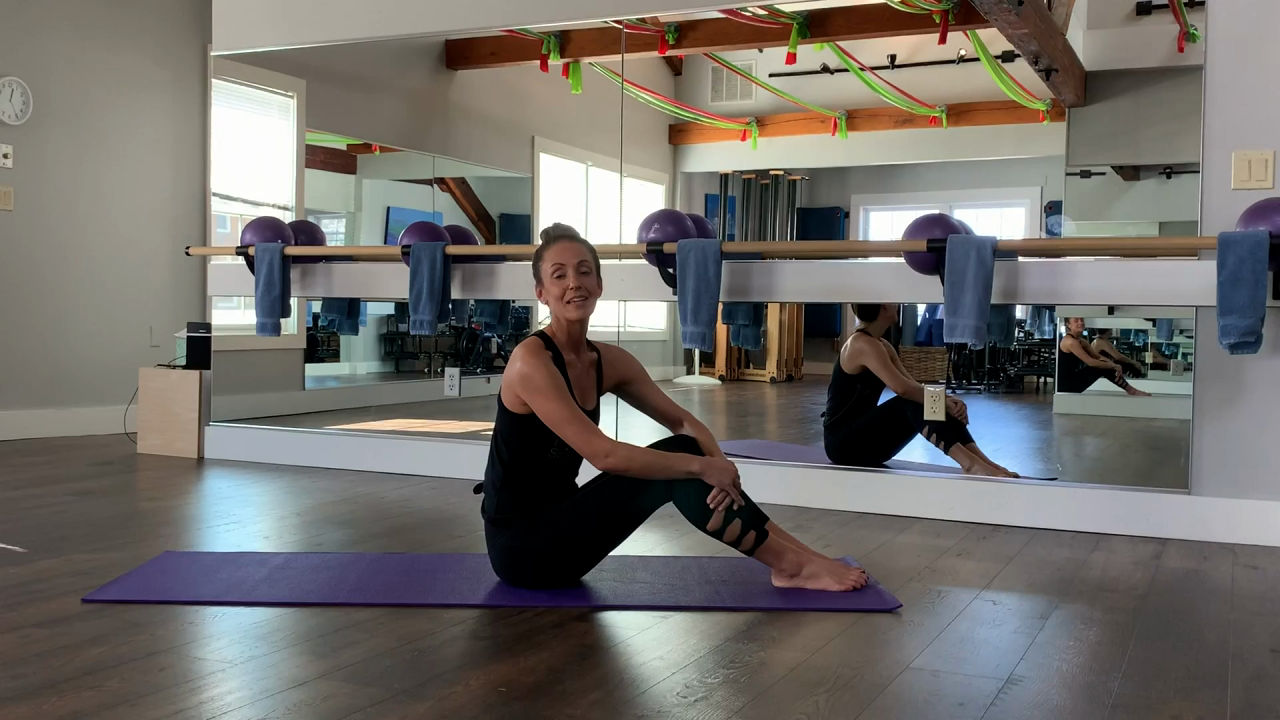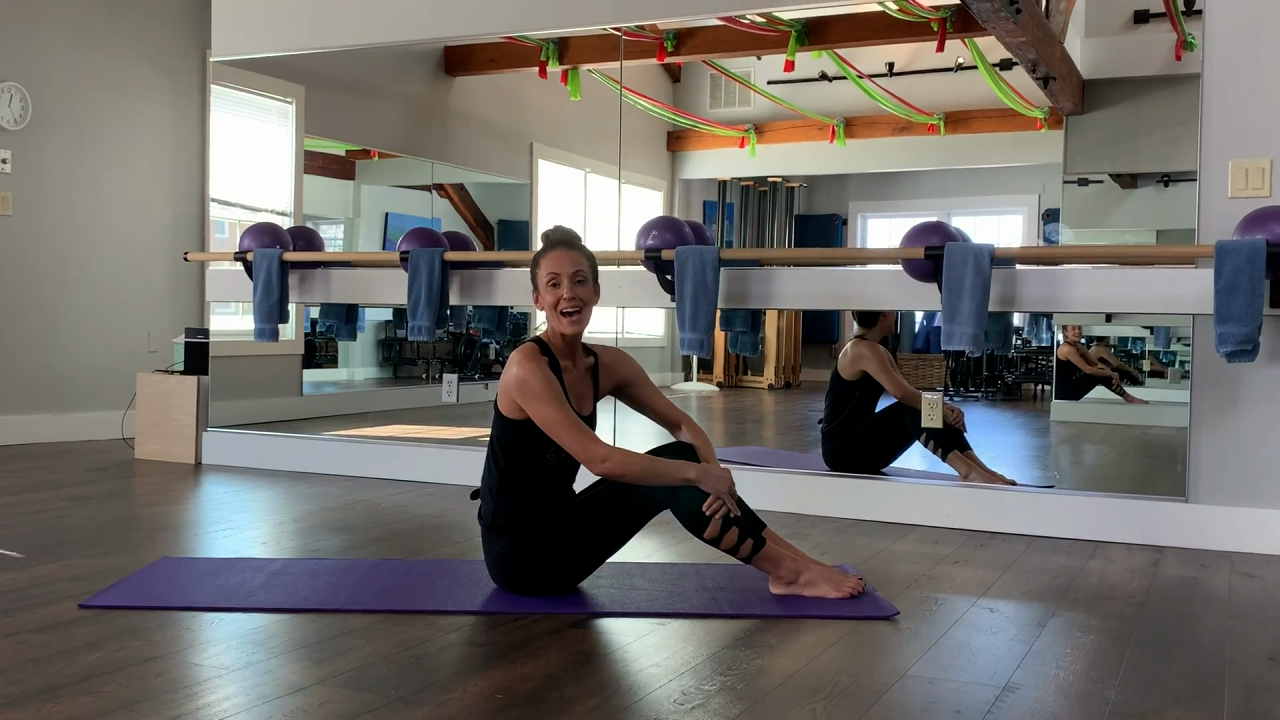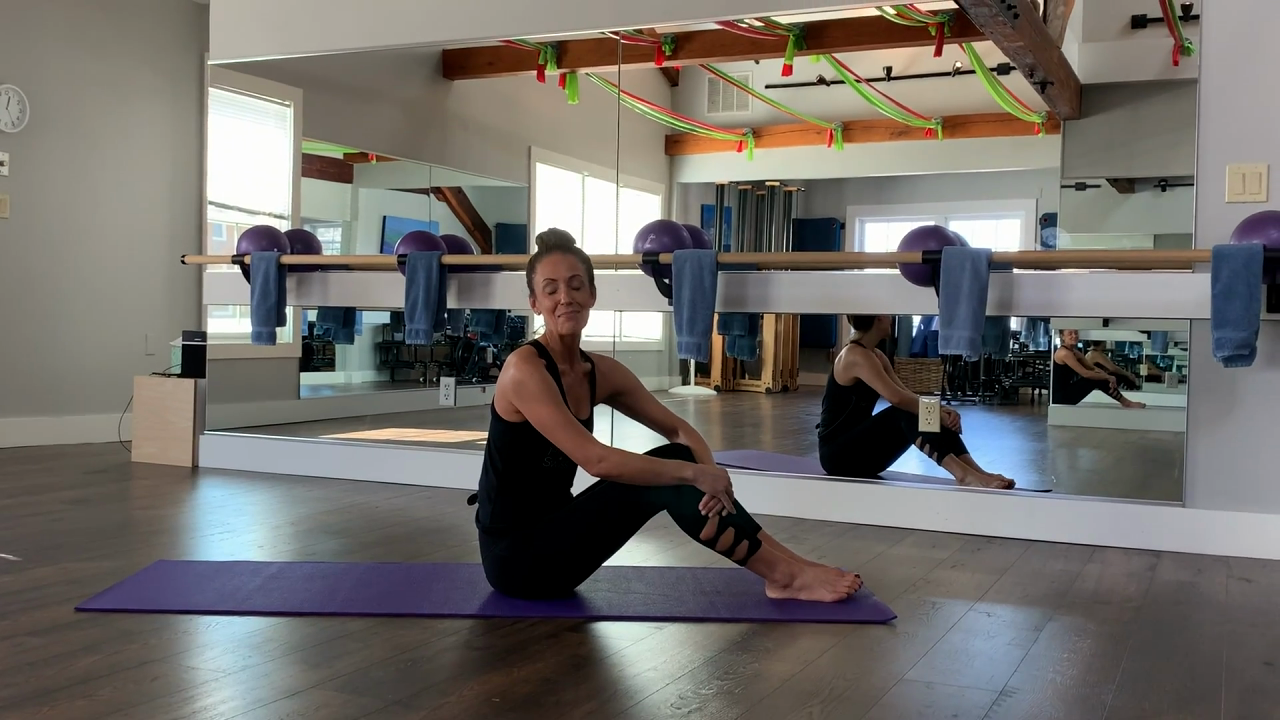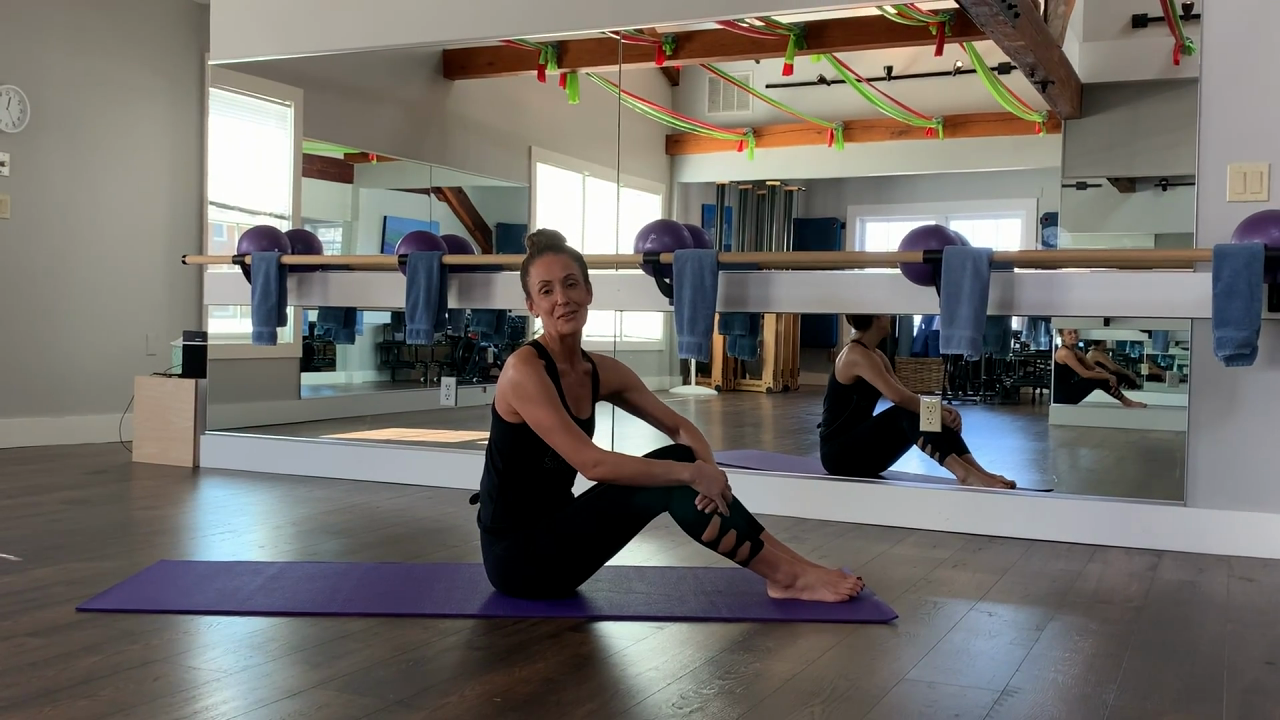
dt=0.4s
person 1, frame 1
left shoulder: (609, 361)
right shoulder: (532, 360)
left elbow: (681, 422)
right elbow: (604, 454)
left wrist: (716, 461)
right wrist: (701, 467)
left hip: (556, 524)
right hip: (521, 545)
left knee: (682, 455)
right knee: (676, 464)
left ankle: (791, 558)
right ankle: (792, 564)
person 1, frame 2
left shoulder: (608, 363)
right shoulder: (527, 366)
left elbow: (681, 424)
right elbow: (599, 460)
left wrist: (712, 471)
right wrist: (697, 474)
left hip: (553, 529)
right hip: (518, 552)
left knee: (677, 461)
right knee: (676, 471)
left ankle: (789, 564)
right ankle: (790, 572)
person 1, frame 3
left shoulder: (602, 372)
right shoulder: (525, 368)
left elbow: (677, 430)
right elbow: (597, 460)
left wrist: (706, 471)
right wrist: (694, 473)
left hip: (551, 536)
right hip: (516, 555)
left knee: (674, 466)
right knee: (671, 473)
left ankle: (787, 567)
right ankle: (785, 575)
person 1, frame 4
left shoulder: (602, 371)
right shoulder: (525, 370)
left elbow: (679, 427)
right elbow: (592, 463)
left wrist: (707, 467)
right wrist: (689, 474)
left hip: (552, 533)
right hip: (517, 555)
left knee: (678, 466)
right knee: (674, 473)
left ankle: (788, 568)
right ankle: (789, 576)
person 2, frame 1
left shoulder: (882, 345)
right shoulder: (863, 344)
left elbow: (913, 385)
right elbow: (902, 388)
left wrist: (946, 400)
right wrist: (943, 402)
left hip: (867, 439)
right hip: (843, 442)
left knee: (918, 400)
right knee: (912, 404)
left ankle: (982, 462)
right ankle: (971, 464)
person 2, frame 2
left shoulder: (879, 351)
right shoulder: (863, 349)
left elbow: (910, 392)
right elbow: (901, 392)
left wrist: (942, 408)
right wrist: (940, 410)
left hip: (864, 445)
right hip: (840, 449)
left knee: (921, 409)
right knee: (911, 411)
left ankle: (980, 470)
right ankle: (968, 471)
person 2, frame 3
left shoulder: (876, 355)
right shoulder: (857, 356)
left elbow: (907, 395)
right elbow: (896, 398)
left wrist: (940, 411)
left hip: (861, 449)
right hip: (837, 453)
left knee: (922, 415)
right knee: (906, 414)
left ankle: (976, 473)
right ankle: (963, 474)
person 2, frame 4
left shoulder: (876, 356)
right shoulder: (857, 355)
left elbow: (906, 395)
right elbow: (898, 397)
left wrist: (940, 410)
right wrist: (938, 412)
left hip: (862, 449)
right hip: (838, 452)
left knee: (919, 413)
right knee: (908, 414)
left ankle: (978, 472)
right ankle: (965, 474)
